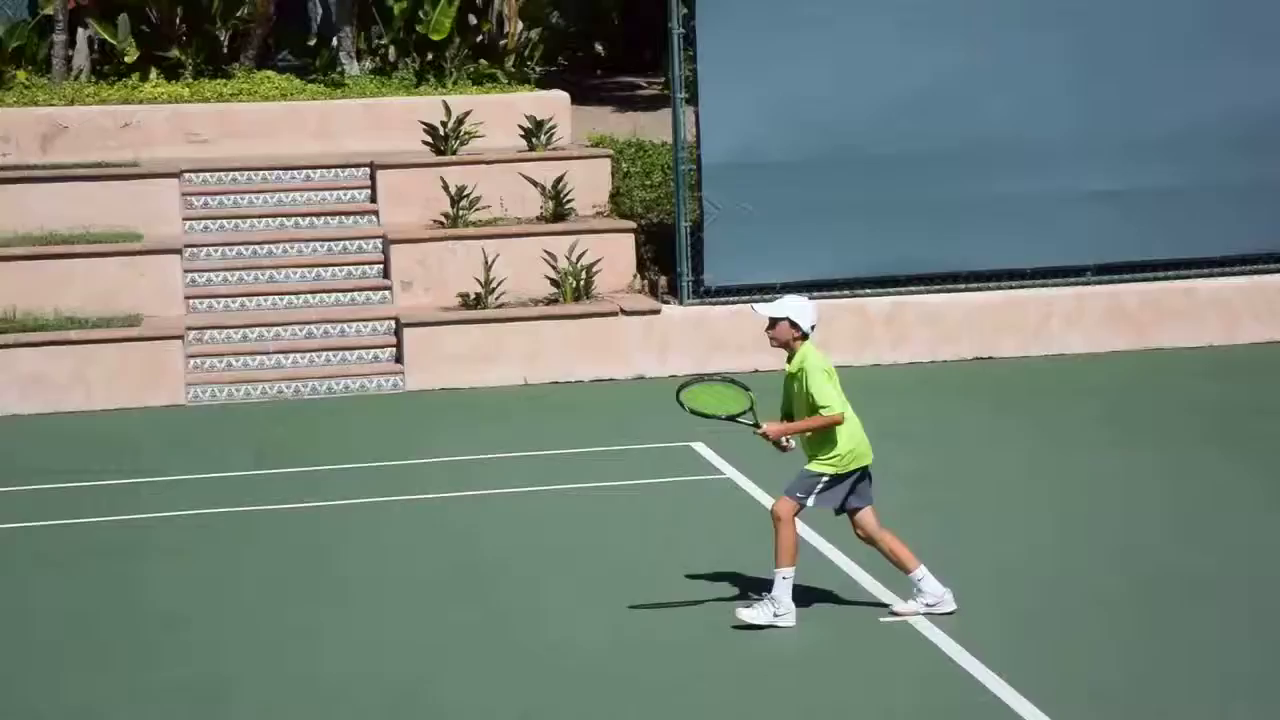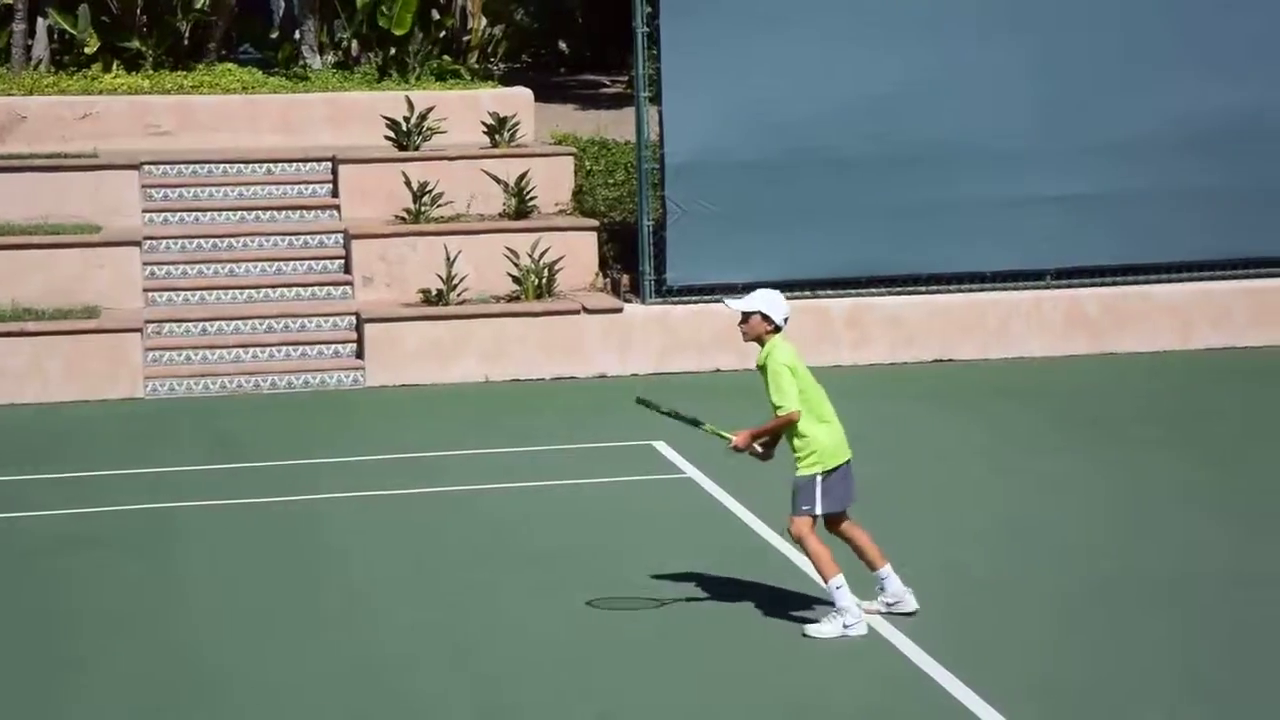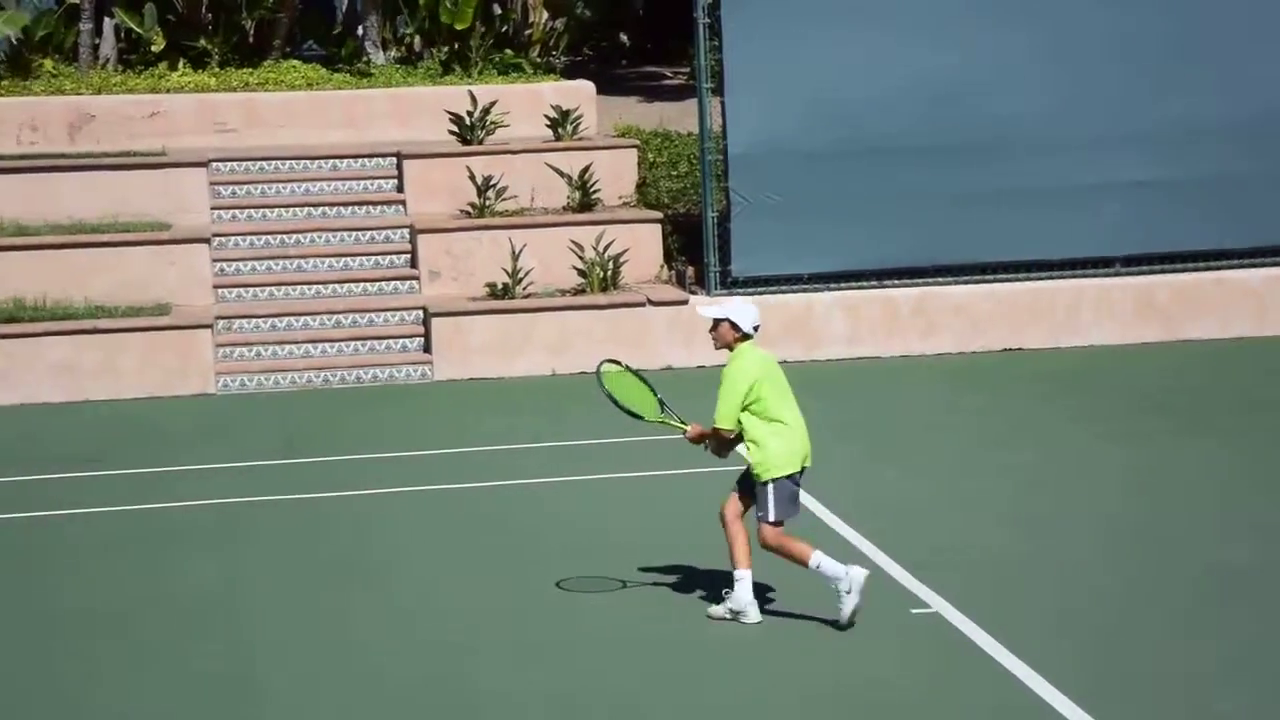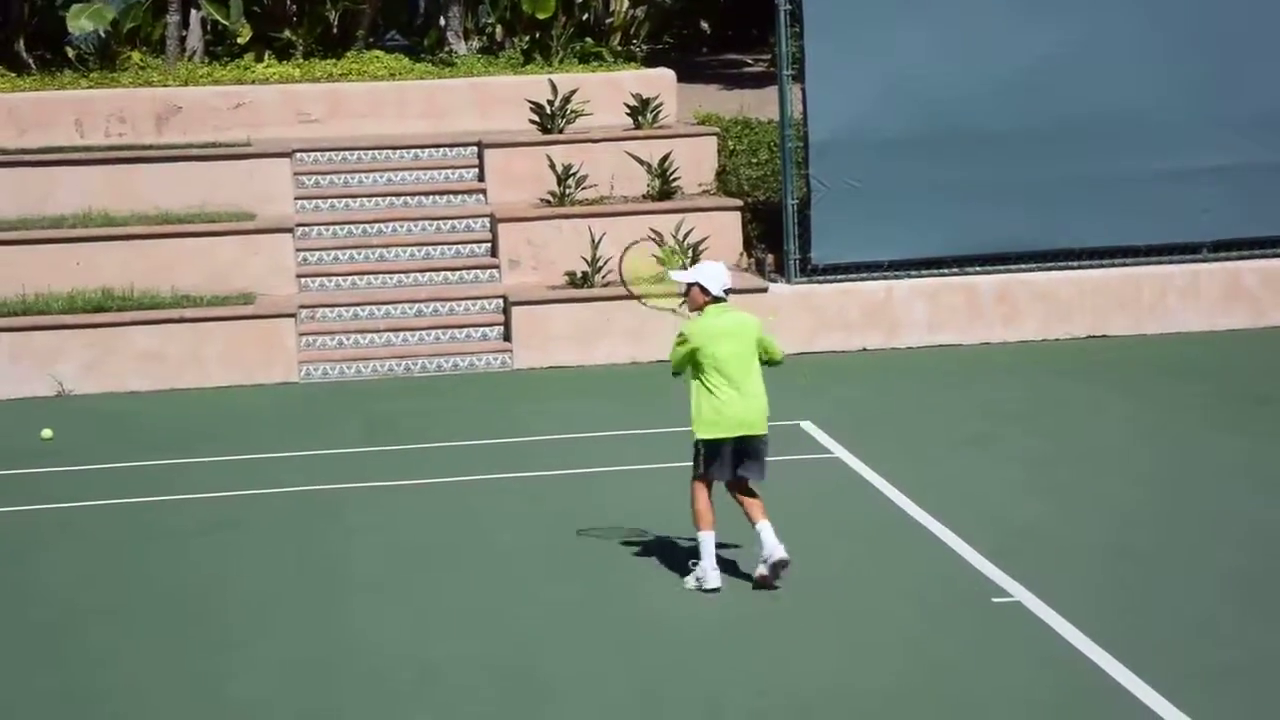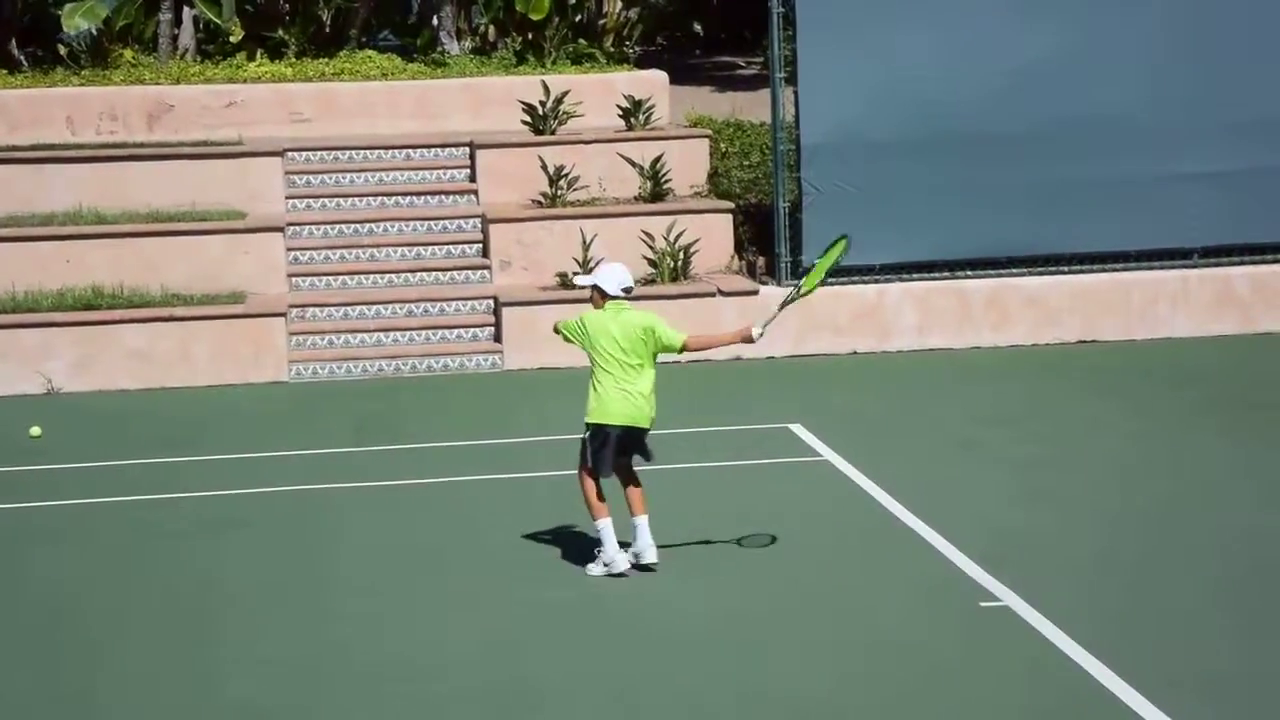
dt=0.4s
person 1, frame 1
left shoulder: (812, 364)
right shoulder: (796, 365)
left elbow: (834, 416)
right elbow: (791, 416)
left wrist: (784, 431)
right wrist: (780, 431)
left hip: (837, 456)
right hip: (851, 454)
left knee: (783, 512)
right knee: (867, 528)
left ankle: (779, 604)
right ankle: (932, 593)
person 1, frame 2
left shoulder: (777, 360)
right shoulder: (777, 354)
left elbow: (790, 414)
left wrist: (751, 436)
right wrist: (768, 443)
left hip: (818, 454)
right hip: (828, 448)
left knee: (801, 529)
right knee: (837, 524)
left ankle: (850, 613)
right ankle: (897, 593)
person 1, frame 3
left shoulder: (738, 369)
right shoulder: (762, 358)
left elbow: (723, 429)
left wrist: (699, 434)
right wrist: (726, 443)
left hip: (777, 457)
right hip: (783, 452)
left knee: (771, 537)
right knee: (732, 511)
left ankle: (842, 576)
right ankle: (743, 599)
person 1, frame 4
left shoulder: (692, 331)
right shoulder: (750, 323)
left elbow: (676, 368)
right elbow: (776, 357)
left hip: (715, 422)
right hip: (753, 420)
left knee: (701, 486)
right knee: (742, 488)
left ankle: (707, 571)
right ankle: (771, 547)
person 1, frame 5
left shoulder: (589, 322)
right shoulder: (646, 321)
left elbow: (557, 327)
right elbow: (688, 343)
left wrist: (567, 329)
right wrist: (742, 335)
left hip: (605, 414)
right hip: (641, 414)
left knee: (589, 478)
right knee: (624, 471)
left ankle: (611, 554)
right ankle: (644, 544)
